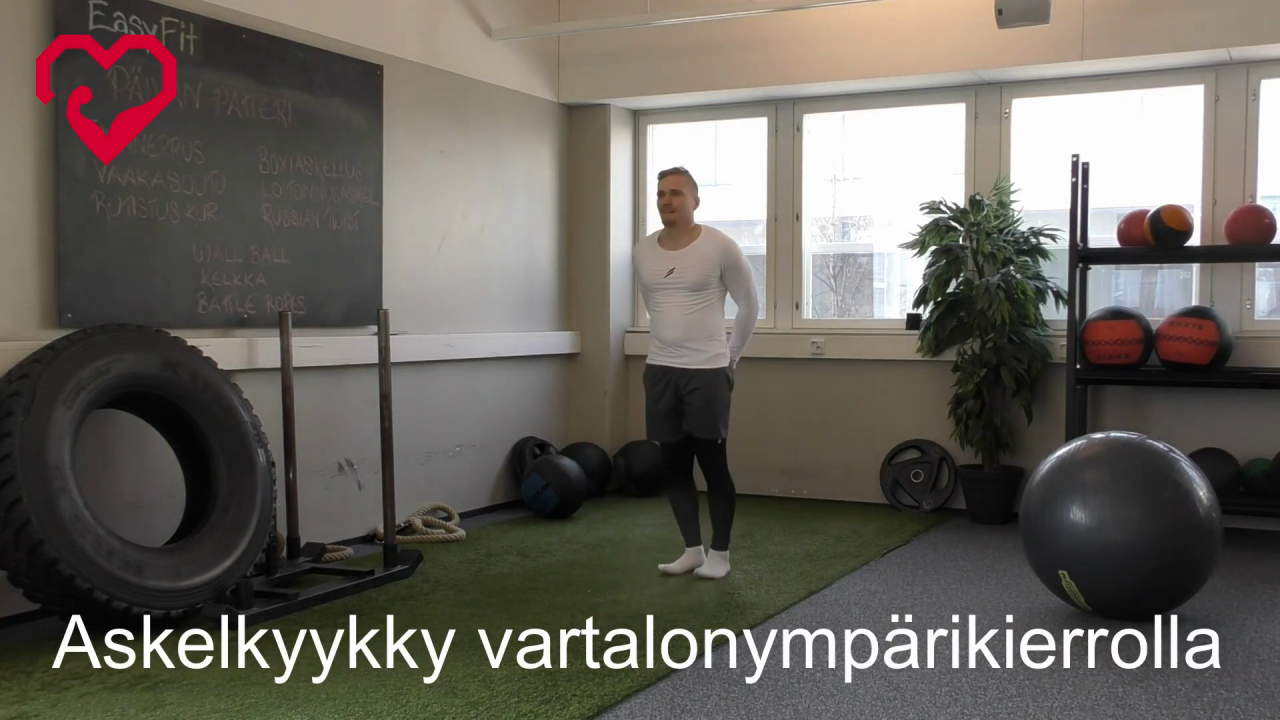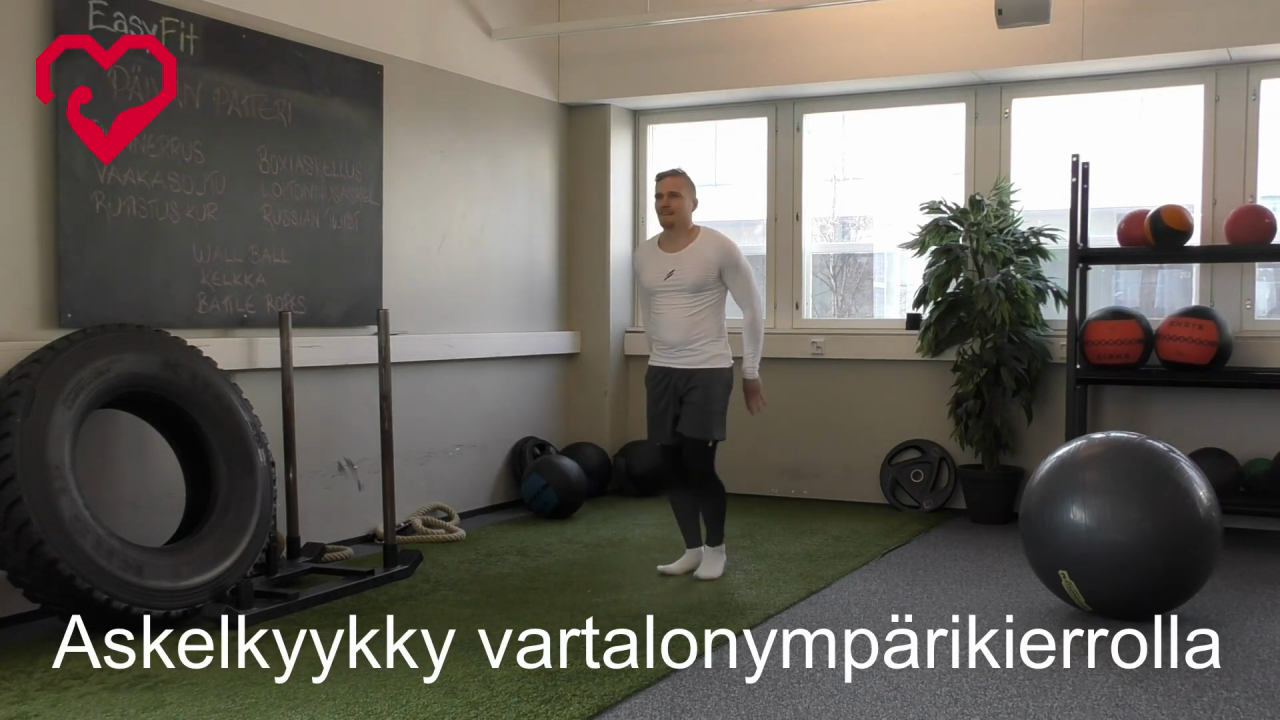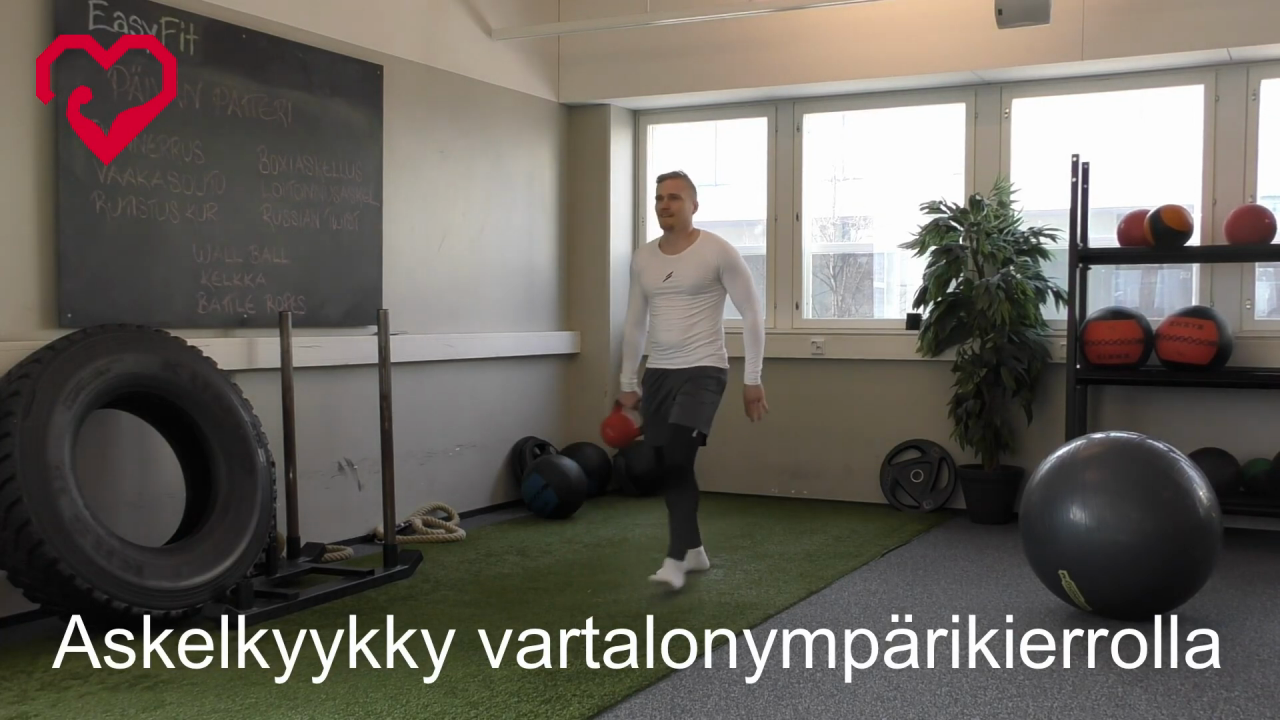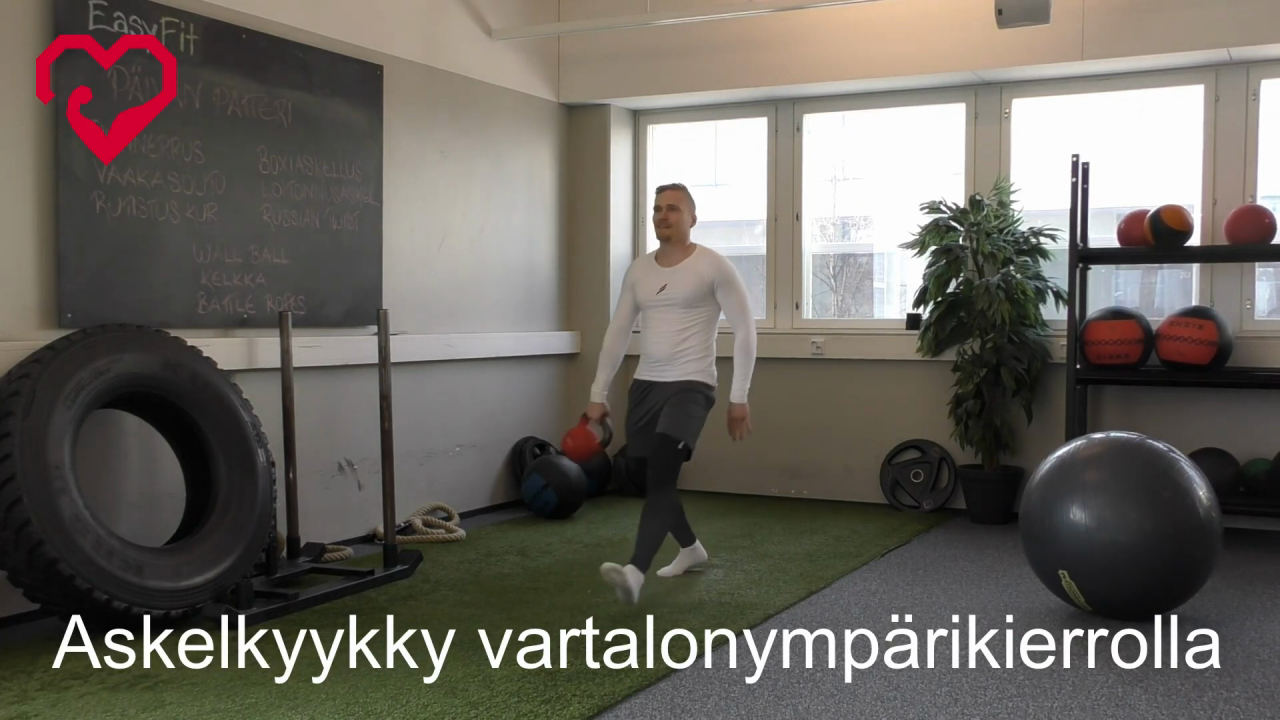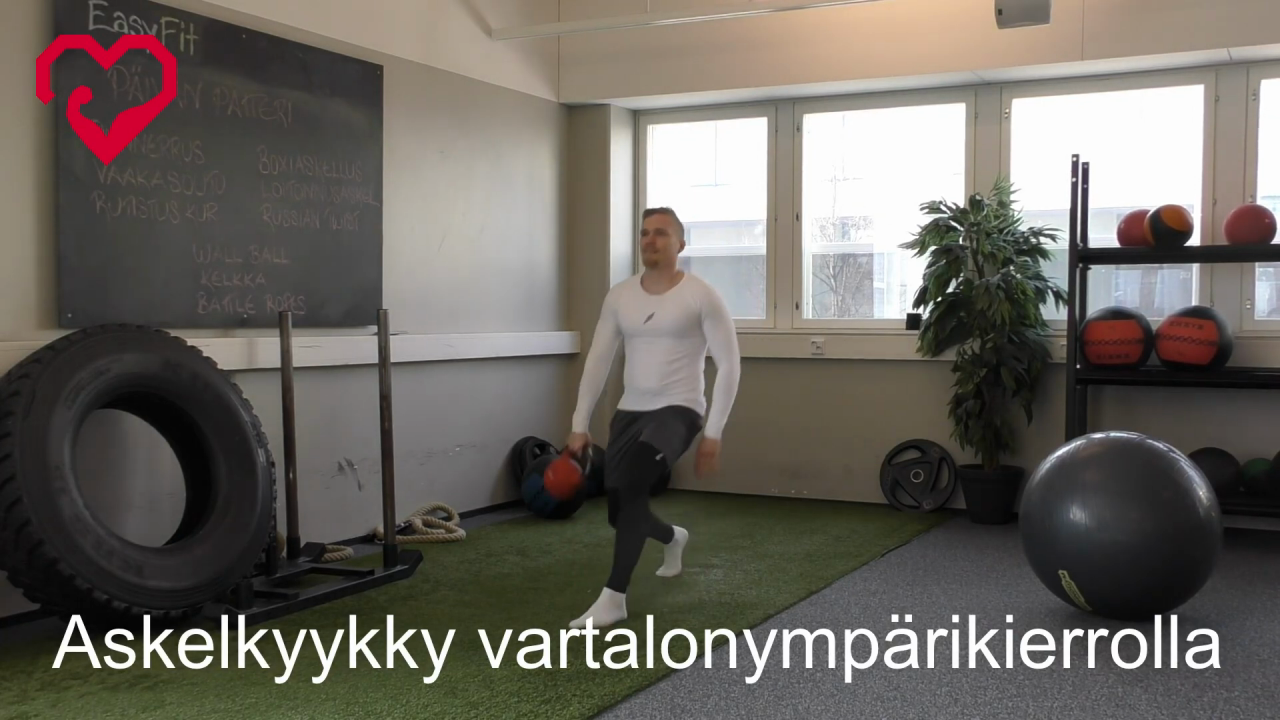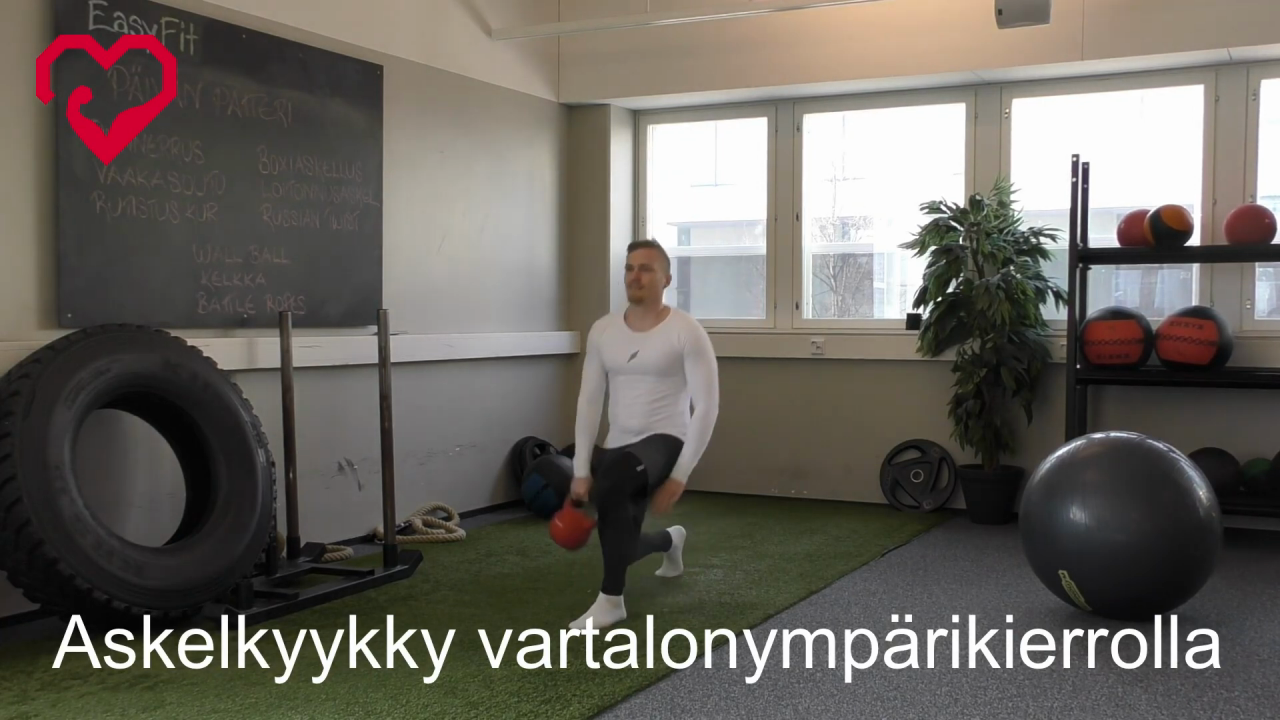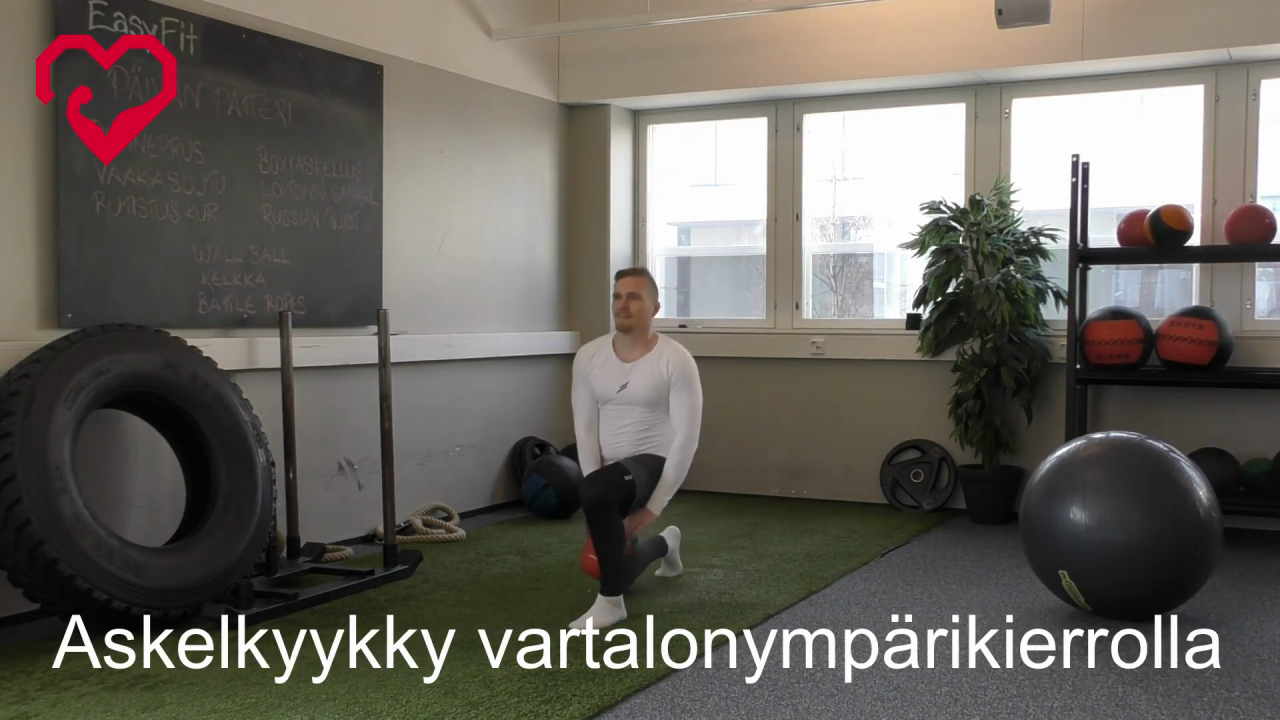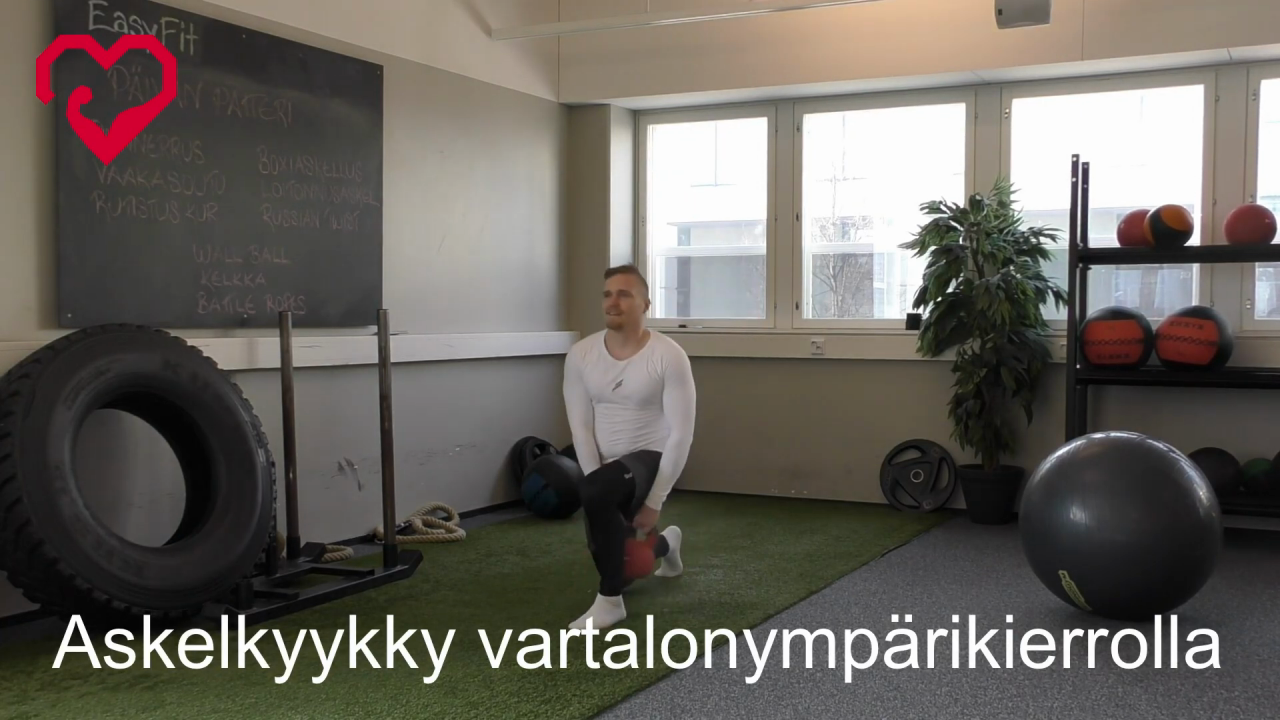
dt=0.2s
person 1, frame 1
left shoulder: (720, 247)
right shoulder: (643, 252)
left elbow: (749, 307)
left wrist: (730, 359)
left hip: (707, 372)
right hip: (660, 370)
left knee: (713, 465)
right knee: (674, 465)
left ankle: (720, 553)
right ankle: (693, 550)
person 1, frame 2
left shoulder: (719, 248)
right shoulder: (643, 255)
left elbow: (752, 310)
left wrist: (750, 372)
left hip: (708, 371)
right hip: (663, 372)
left knee: (698, 467)
right knee: (673, 467)
left ankle: (716, 548)
right ankle: (694, 549)
person 1, frame 3
left shoulder: (718, 251)
right shoulder: (643, 257)
left elbow: (752, 314)
right elbow: (635, 322)
left wrist: (753, 379)
right wrist: (628, 381)
left hip: (702, 371)
right hip: (657, 373)
left knee: (678, 465)
right knee: (667, 469)
left ankle: (674, 561)
right ankle: (693, 551)
person 1, frame 4
left shoulder: (713, 266)
right shoulder: (638, 270)
left elbow: (745, 332)
right elbow: (617, 332)
left wrist: (739, 398)
right wrist: (598, 394)
left hip: (690, 386)
right hip: (645, 384)
left knee: (659, 476)
right knee: (651, 478)
left ankle: (634, 573)
right ankle: (690, 548)
person 1, frame 5
left shoulder: (701, 295)
right shoulder: (619, 295)
left elbow: (729, 366)
right elbow: (598, 360)
left wrist: (713, 433)
right wrist: (579, 425)
left hip: (679, 412)
right hip: (631, 411)
left knee: (631, 482)
right knee: (623, 510)
left ankle: (613, 598)
right ankle: (673, 537)
person 1, frame 6
left shoulder: (687, 332)
right shoulder: (602, 330)
left elbow: (706, 408)
right elbow: (589, 399)
left wrist: (679, 477)
right wrist: (581, 468)
left hip: (665, 441)
right hip: (617, 445)
left knee: (609, 484)
right knee: (619, 546)
left ankle: (611, 600)
right ankle: (670, 540)
person 1, frame 7
left shoulder: (676, 360)
right shoulder: (588, 357)
left elbow: (686, 439)
right elbow: (585, 429)
left wrist: (654, 506)
right wrist: (602, 499)
left hip: (653, 464)
right hip: (606, 469)
left knee: (595, 493)
left ankle: (610, 602)
right ankle: (665, 543)
person 1, frame 8
left shoulder: (668, 357)
right shoulder: (580, 354)
left elbow: (681, 434)
right elbow: (580, 427)
left wrist: (654, 502)
right wrist: (596, 484)
left hip: (648, 459)
right hip: (603, 466)
left knee: (599, 493)
left ankle: (609, 602)
right ankle: (666, 542)
